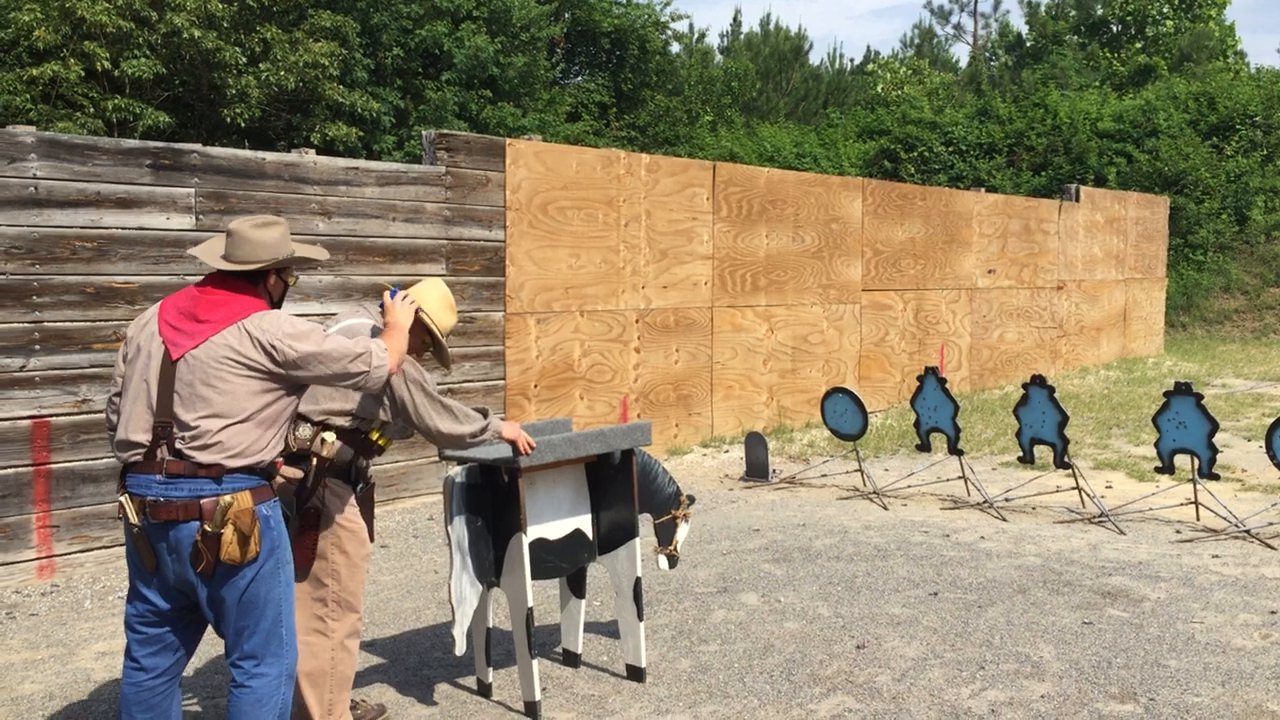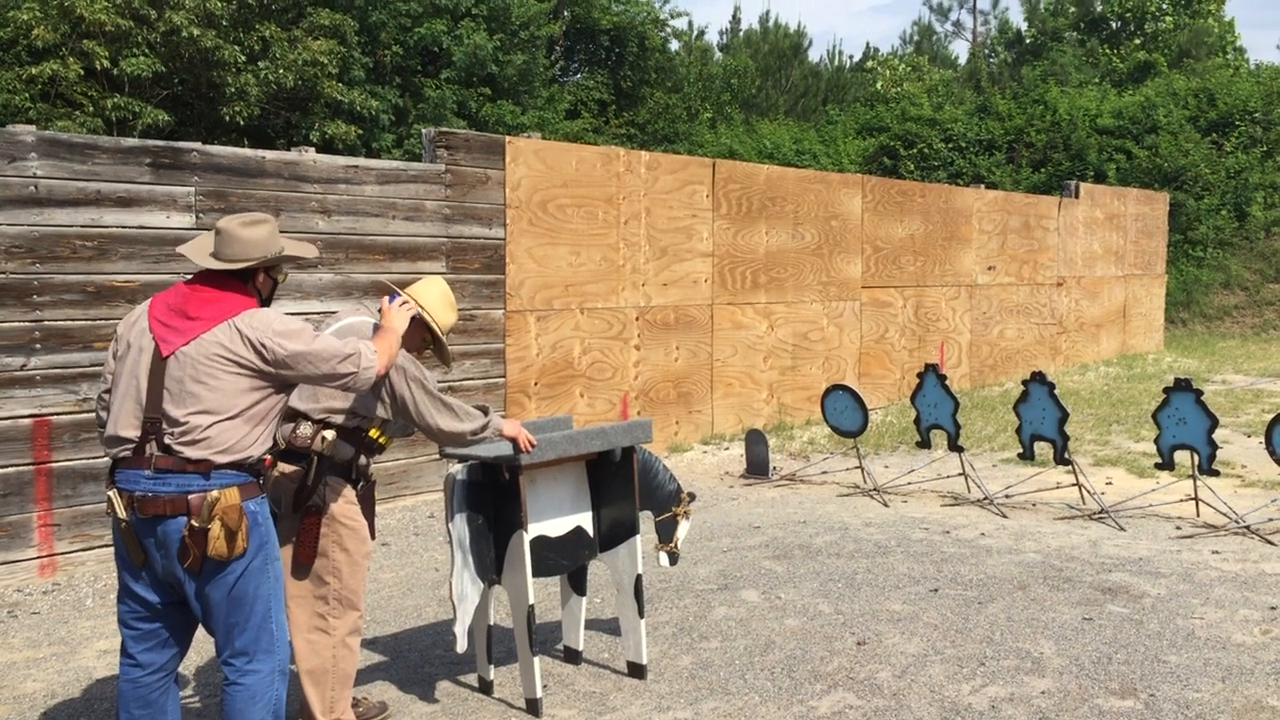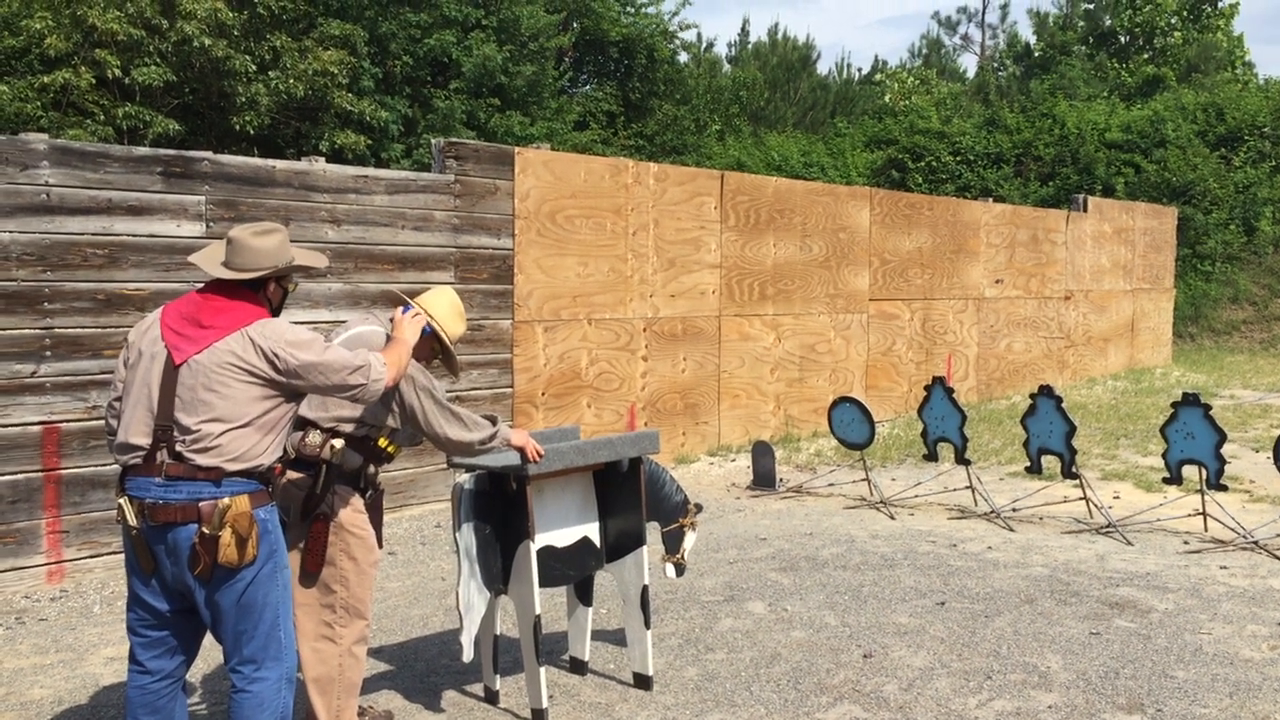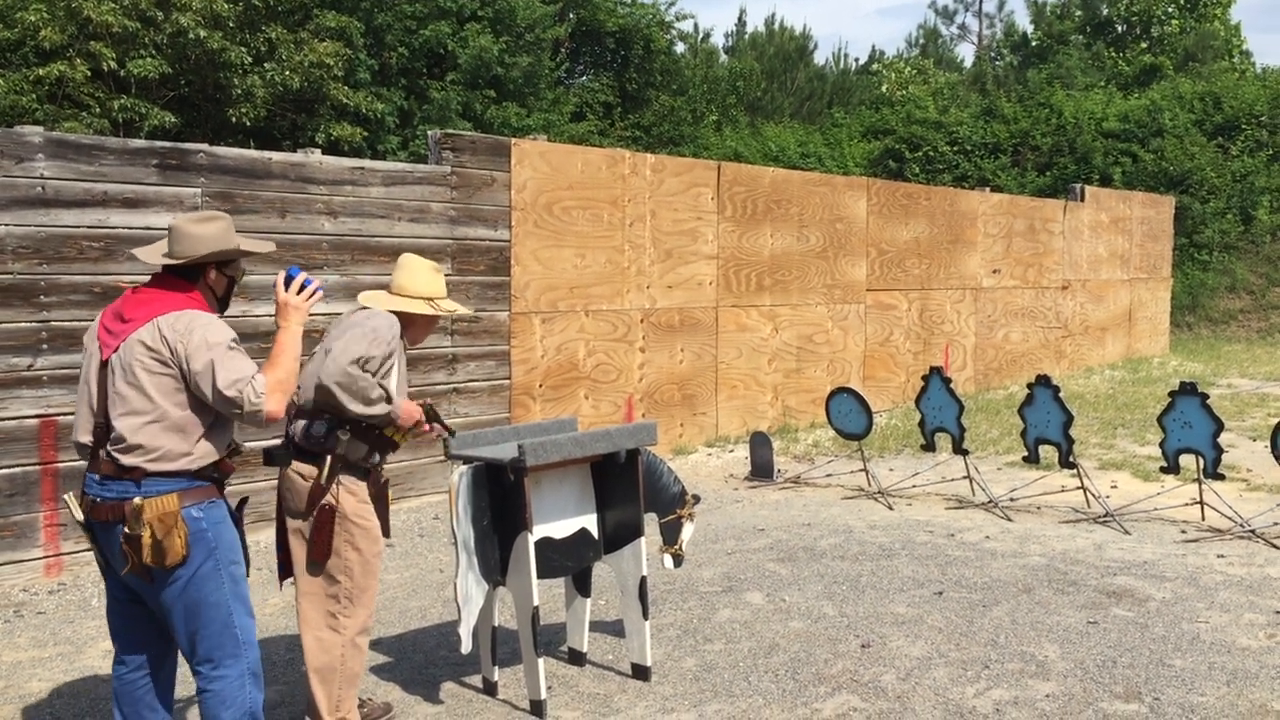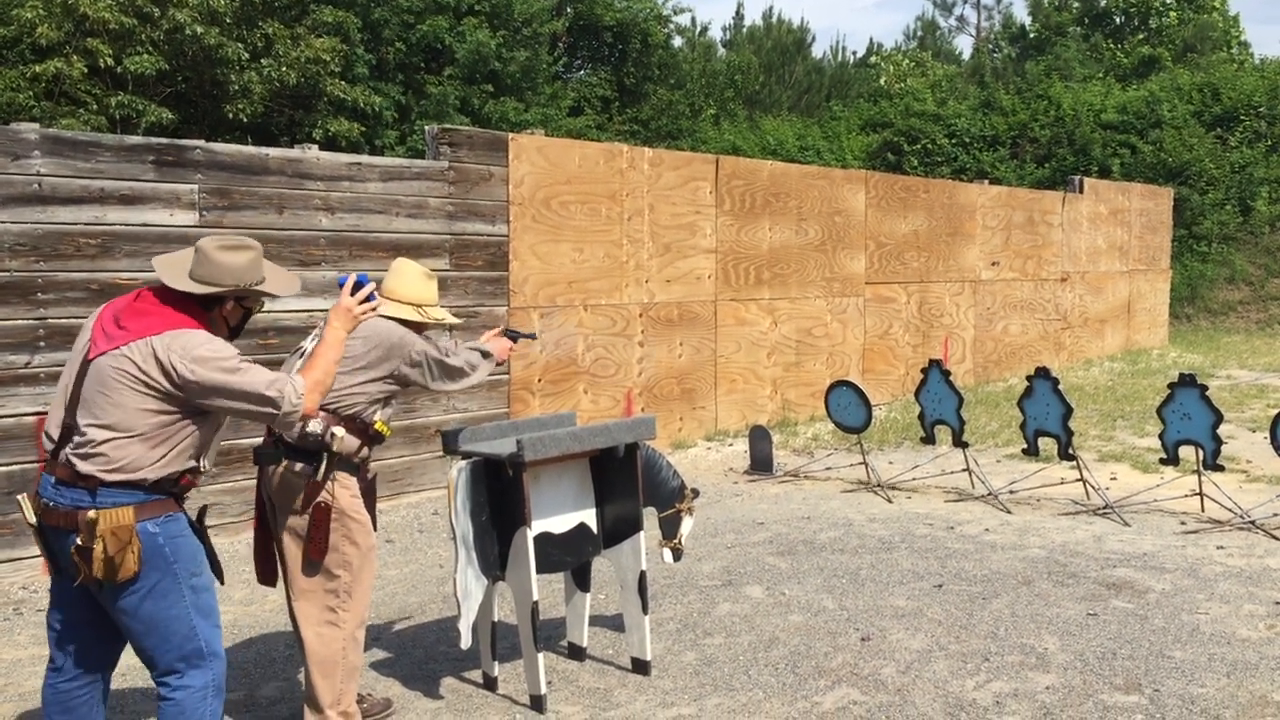
dt=1s
person 1, frame 1
left shoulder: (151, 321)
right shoulder: (271, 333)
left elbow: (116, 415)
right elbow: (379, 365)
right wrist: (397, 324)
left hip: (146, 507)
right hip: (227, 510)
left knee: (150, 658)
right knee: (263, 661)
person 1, frame 2
left shoulder: (140, 317)
right shoulder: (261, 330)
left elbow: (105, 411)
right elbow: (367, 366)
right wrist: (392, 328)
left hip: (135, 503)
right hip: (214, 507)
left knee: (146, 656)
right knee: (255, 658)
person 1, frame 3
left shoulder: (151, 326)
right shoulder: (270, 340)
left elbow: (115, 419)
right elbow: (375, 376)
right wrist: (403, 338)
left hip: (145, 510)
right hip: (223, 515)
left knee: (154, 661)
right knee: (263, 666)
person 1, frame 4
left shoulder: (113, 319)
right shoulder: (191, 327)
left elbow: (98, 414)
right elbow: (268, 404)
right wrist: (290, 325)
left hip: (110, 506)
right hip: (173, 512)
left knee: (138, 655)
right knee: (229, 662)
person 1, frame 5
left shoulder: (117, 312)
right shoulder: (187, 349)
left elbow: (72, 409)
right elbow: (298, 401)
right wrist: (337, 328)
left hip: (64, 507)
right hip: (126, 522)
left knee: (77, 662)
right knee: (195, 668)
person 2, frame 1
left shoulder: (355, 325)
left elbow: (411, 411)
right elbow: (437, 417)
right wrist: (498, 427)
left hip: (305, 473)
right hip: (321, 480)
left knee: (318, 602)
right knee: (334, 606)
person 2, frame 2
left shoulder: (354, 323)
right elbow: (439, 417)
right wrist: (498, 425)
left hip: (301, 471)
right hip: (321, 478)
left knee: (318, 601)
right knee: (336, 606)
person 2, frame 3
left shoulder: (365, 331)
left elbow: (409, 418)
right elbow: (443, 422)
right wrist: (506, 435)
left hip: (316, 480)
right hip: (330, 488)
left knee: (326, 609)
right knee: (342, 613)
person 2, frame 4
left shoulder: (381, 325)
right shoulder: (380, 325)
right elbow: (335, 376)
left wrist: (404, 414)
right wrist: (390, 408)
left hip: (324, 474)
right hip: (333, 479)
left knee: (331, 601)
right knee: (344, 605)
person 2, frame 5
left shoulder: (353, 320)
right shoulder: (393, 339)
left elbow: (428, 355)
right elbow: (448, 368)
left wrist: (476, 345)
right wrist: (489, 353)
left hip: (290, 466)
right hip: (322, 474)
left knee: (316, 594)
right knee: (340, 598)
